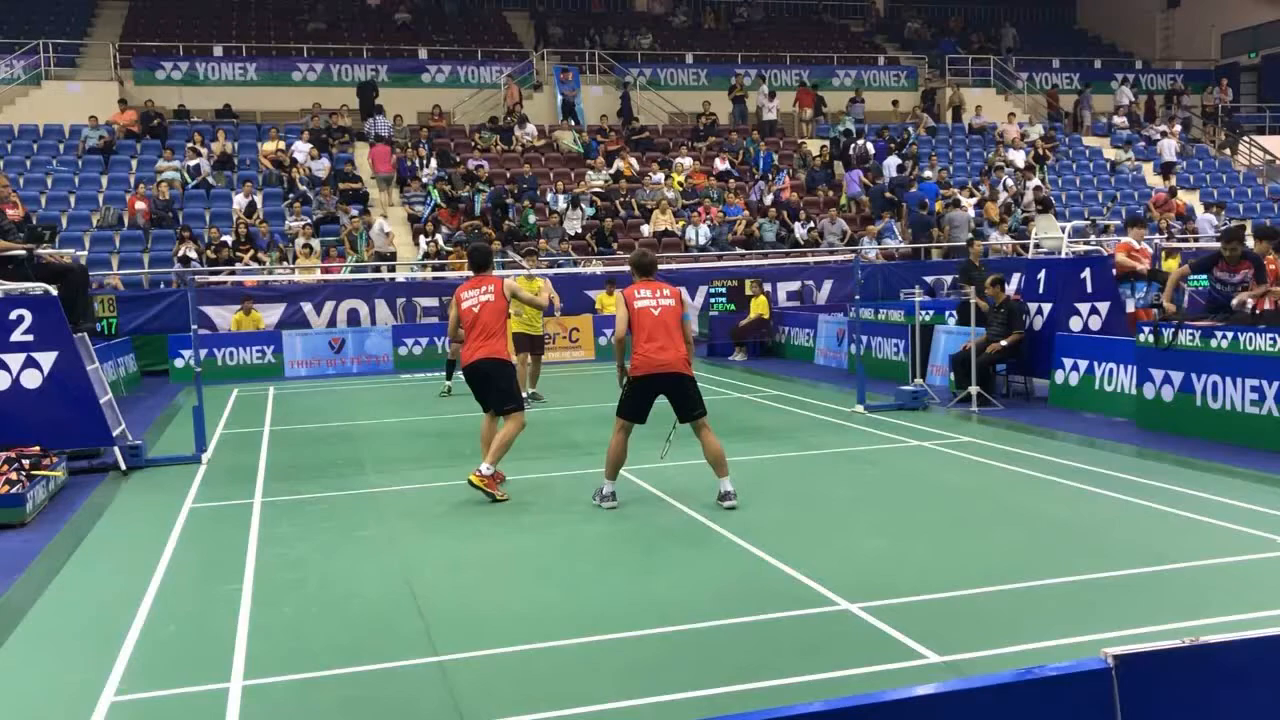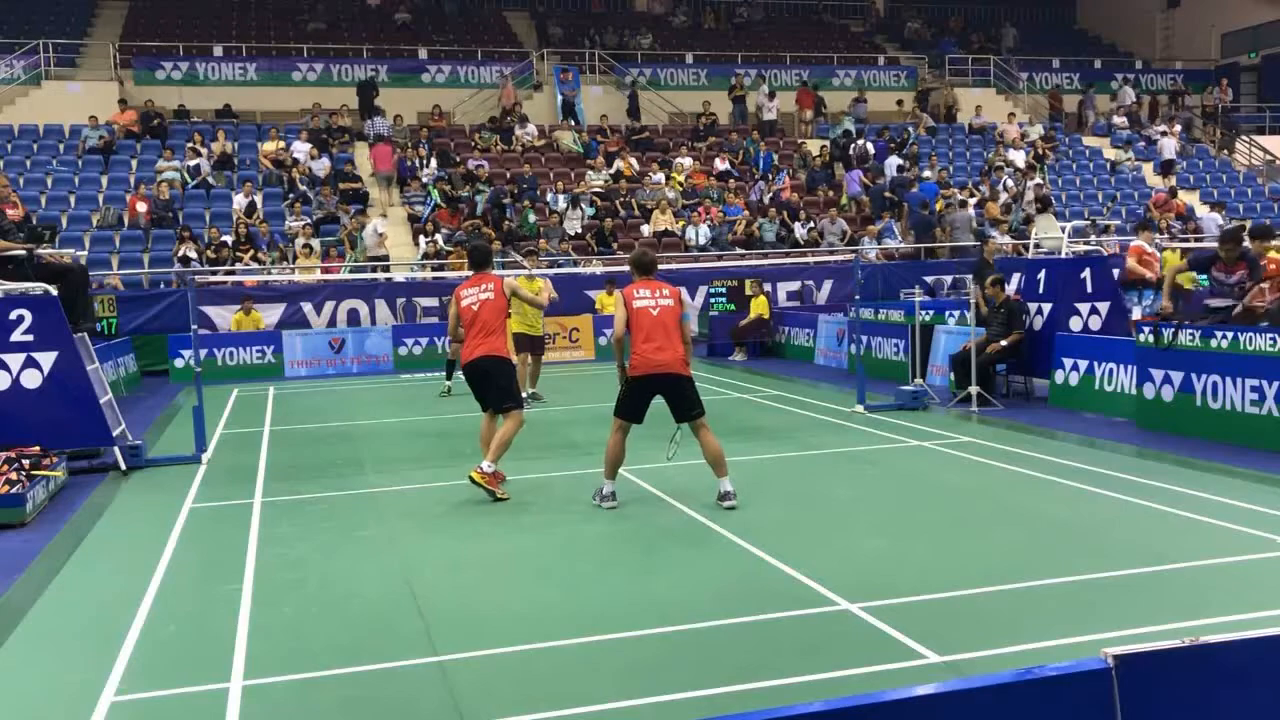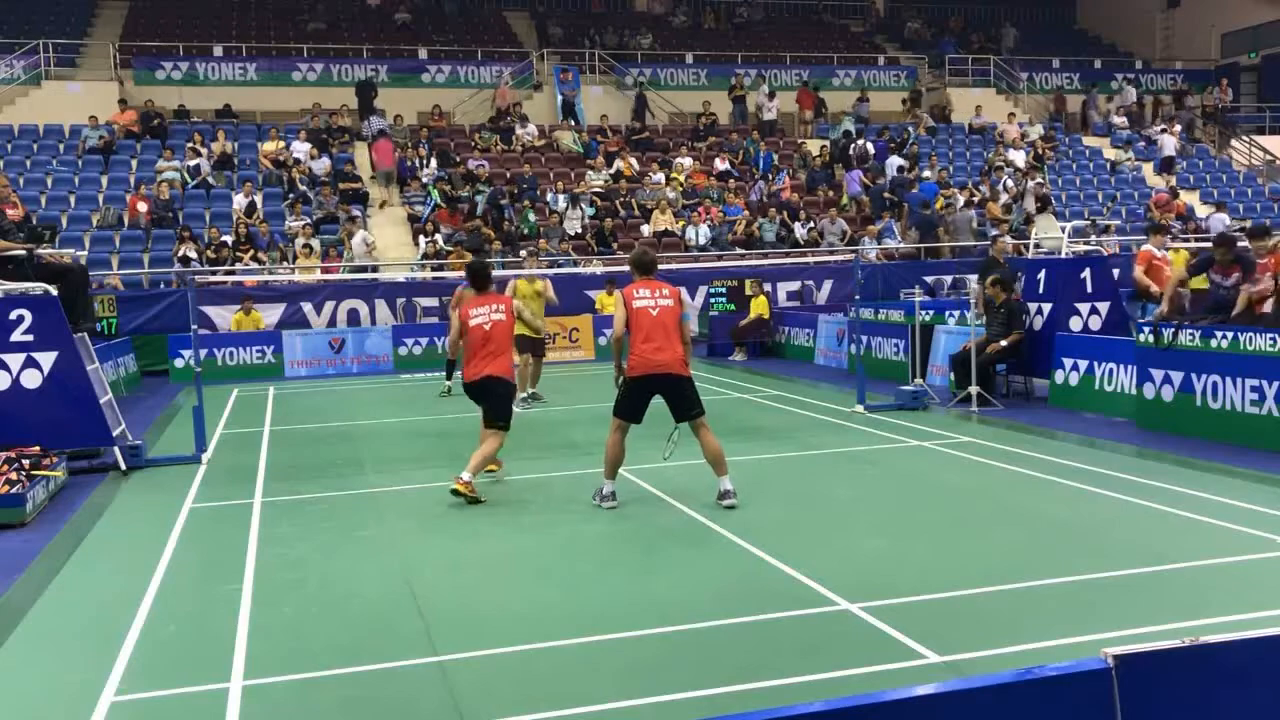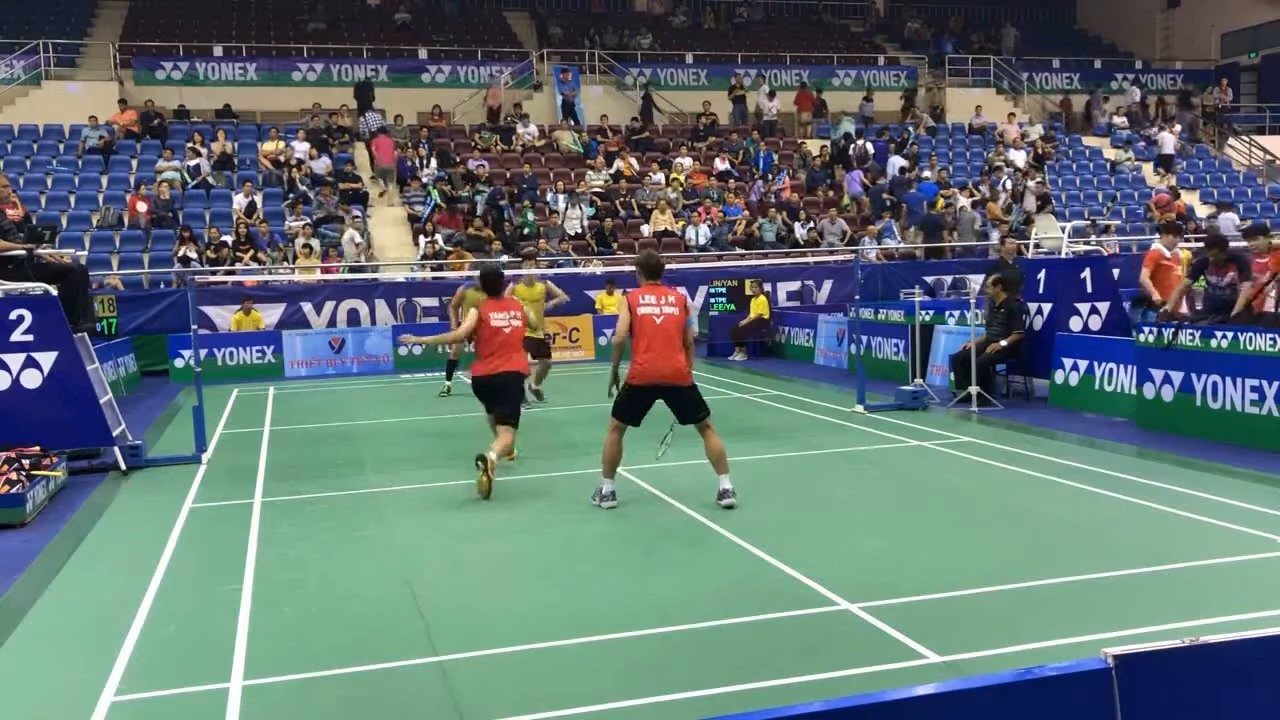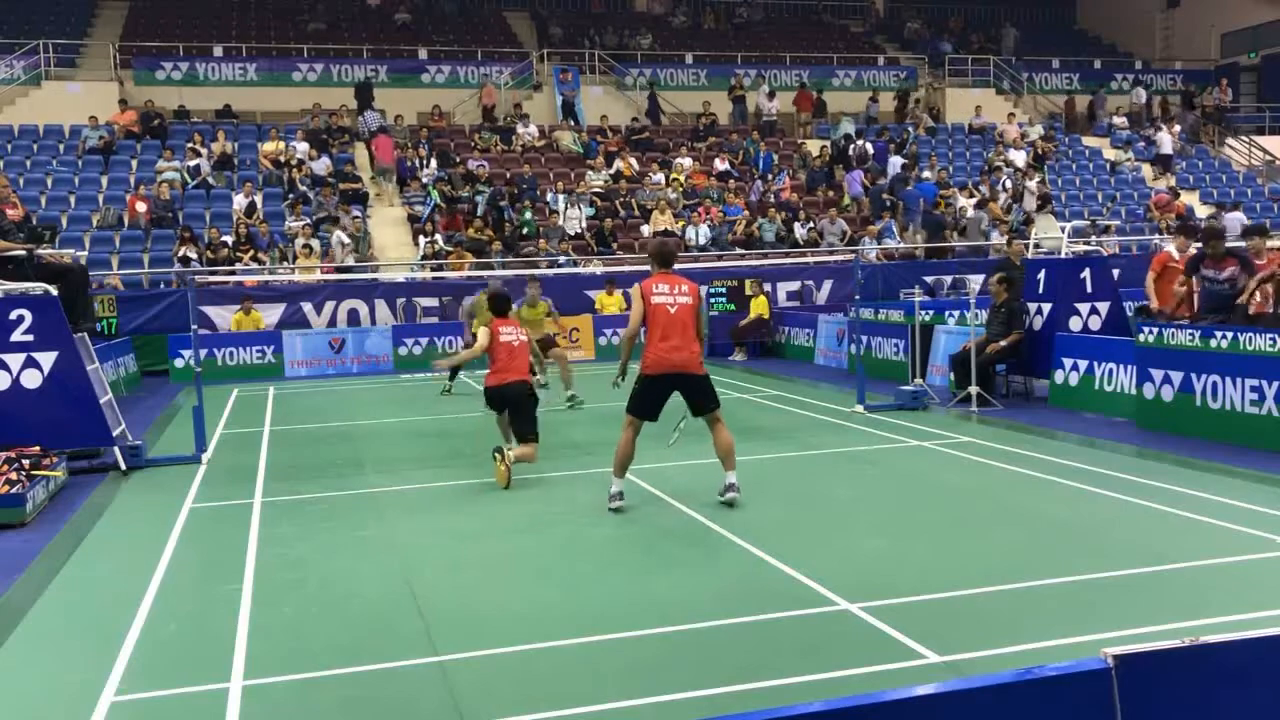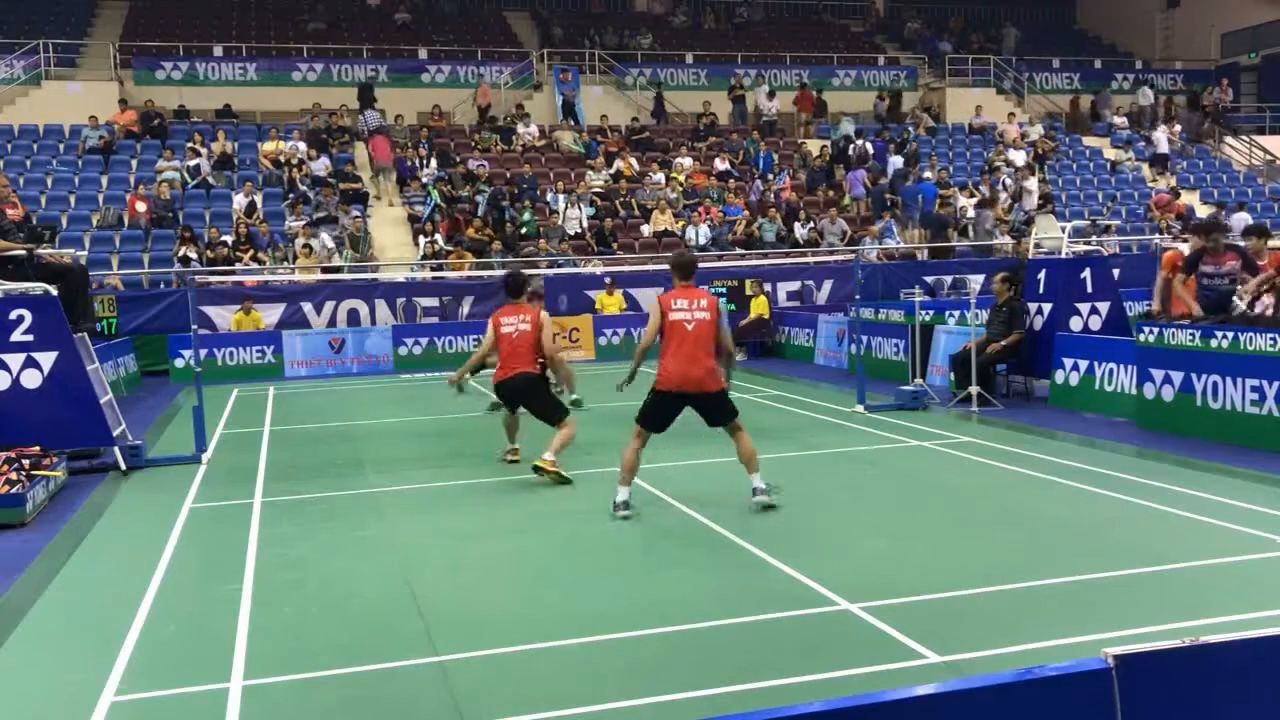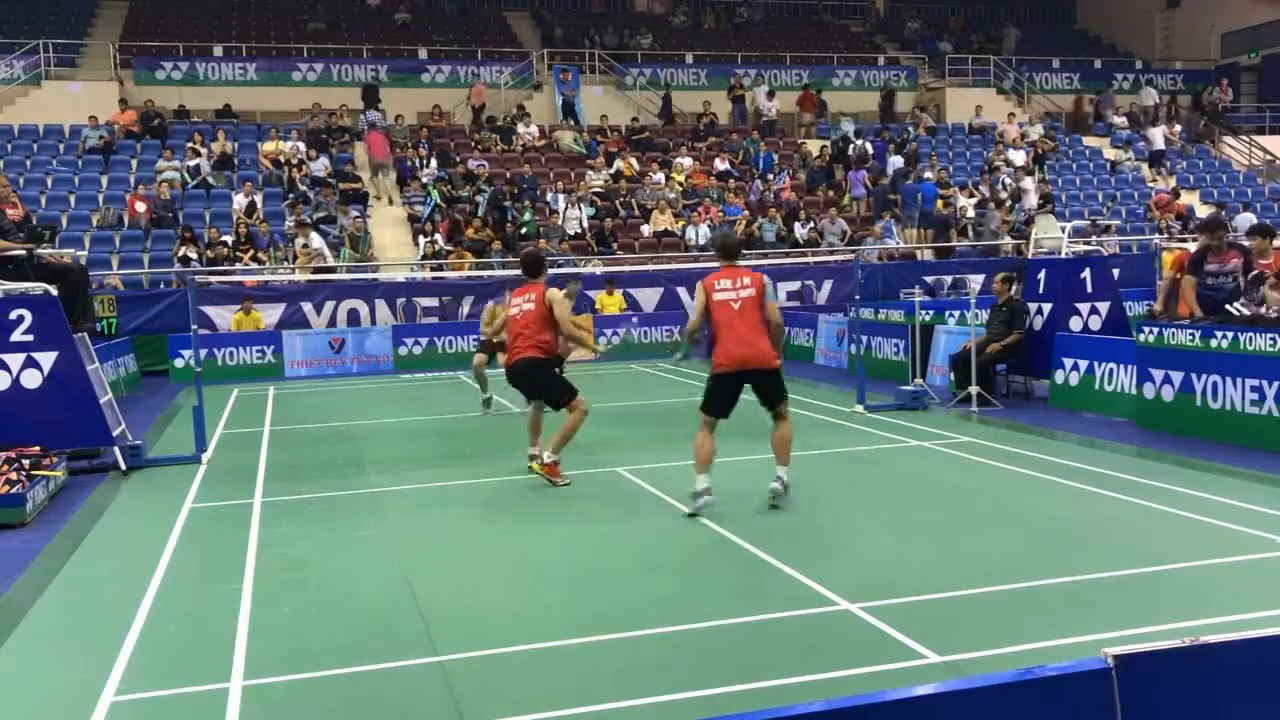
dt=0.2s
person 1, frame 1
left shoulder: (627, 295)
right shoulder: (675, 293)
left elbow: (620, 335)
right elbow: (689, 339)
left wrist: (620, 366)
right wrist: (686, 370)
left hip: (644, 369)
right hip: (678, 368)
left knee: (621, 428)
right knee: (702, 428)
left ankle: (608, 491)
right ankle: (727, 490)
person 1, frame 2
left shoulder: (626, 294)
right shoulder: (675, 293)
left elbow: (619, 334)
right elbow: (687, 339)
left wrist: (620, 364)
right wrist: (686, 369)
left hip: (641, 369)
right hip: (675, 368)
left knee: (619, 429)
right knee: (701, 428)
left ankle: (607, 491)
right ankle: (727, 490)
person 1, frame 3
left shoulder: (626, 294)
right shoulder: (675, 293)
left elbow: (617, 334)
right elbow: (686, 340)
left wrist: (618, 365)
right wrist: (685, 370)
left hip: (640, 370)
right hip: (675, 368)
left knee: (618, 428)
right knee: (701, 427)
left ankle: (607, 491)
right ankle: (727, 489)
person 1, frame 4
left shoulder: (630, 299)
right shoulder: (680, 299)
left elbow: (620, 340)
right elbow: (689, 345)
left wrist: (614, 374)
right wrist: (684, 376)
left hip: (641, 376)
right hip: (679, 375)
left knee: (615, 428)
right knee: (707, 428)
left ankle: (607, 490)
right ankle: (726, 488)
person 1, frame 5
left shoulder: (643, 288)
right shoulder: (692, 288)
left elbow: (633, 329)
left wrist: (622, 366)
left hip: (655, 367)
right hip: (691, 366)
left knee: (630, 427)
right knee: (716, 422)
left ankle: (617, 491)
right ankle: (731, 484)
person 1, frame 6
left shoulder: (663, 301)
right shoulder: (714, 304)
left elbow: (646, 342)
right elbow: (728, 349)
left wrist: (630, 374)
right wrist: (724, 377)
left hip: (673, 383)
right hip: (709, 382)
left knee: (638, 437)
right knee: (738, 430)
left ankle: (622, 498)
right ankle: (759, 488)
person 1, frame 7
left shoulder: (707, 284)
right shoulder: (758, 279)
left elbow: (692, 326)
right elbow: (775, 321)
left wrist: (685, 349)
right wrist: (777, 354)
left hip: (725, 363)
right hip: (761, 360)
left knee: (706, 426)
right knee: (781, 417)
left ankle: (701, 489)
right ankle: (780, 478)
person 2, frame 1
left shoulder: (459, 293)
right shoulder: (504, 284)
left elbow: (452, 335)
right elbow: (541, 303)
right wrist: (545, 291)
left hip: (469, 363)
right hip: (494, 360)
left knee: (491, 413)
right knee: (515, 420)
left ankle: (488, 470)
right ankle: (483, 472)
person 2, frame 2
left shoulder: (459, 291)
right shoulder: (504, 283)
left elbow: (452, 333)
right elbow: (541, 303)
right wrist: (545, 292)
left hip: (468, 362)
right hip: (494, 358)
left knee: (491, 413)
right knee: (514, 418)
left ankle: (488, 469)
right ankle: (485, 469)
person 2, frame 3
left shoulder: (461, 310)
right shoulder: (511, 304)
left elbow: (453, 350)
right elbow: (539, 328)
left hip: (471, 380)
right hip: (499, 378)
left knee: (491, 409)
right knee: (495, 438)
left ankle: (488, 459)
right ankle: (464, 479)
person 2, frame 4
left shoulder: (477, 311)
right shoulder: (518, 307)
left elbow: (458, 336)
right elbow: (534, 324)
left wrist: (419, 340)
left hip: (482, 377)
right hip: (512, 376)
left knee: (493, 408)
right knee: (506, 434)
left ankle: (503, 448)
right ankle: (491, 457)
person 2, frame 5
left shoulder: (487, 329)
right shoulder: (522, 329)
left elbow: (477, 350)
right elbow: (530, 360)
left wrist: (448, 362)
left hip: (494, 389)
right hip: (521, 387)
left knee: (502, 409)
right knee: (528, 451)
left ankle: (508, 449)
right ankle: (508, 454)
person 2, frame 6
left shoulder: (496, 317)
right shoulder: (540, 314)
left elbow: (483, 352)
right elbow: (549, 352)
left wrist: (460, 374)
right wrist: (563, 375)
left hip: (503, 382)
right hip: (529, 379)
left knee: (512, 409)
right knee: (568, 426)
left ankle: (513, 448)
right ankle: (548, 459)
person 2, frame 7
left shoulder: (513, 297)
right shoulder: (551, 294)
left elbow: (498, 328)
right elbow: (568, 331)
right wrist: (593, 346)
left hip: (513, 367)
right hip: (533, 363)
left knee: (539, 403)
right knee: (580, 408)
left ankle: (535, 453)
right ankle: (548, 461)
